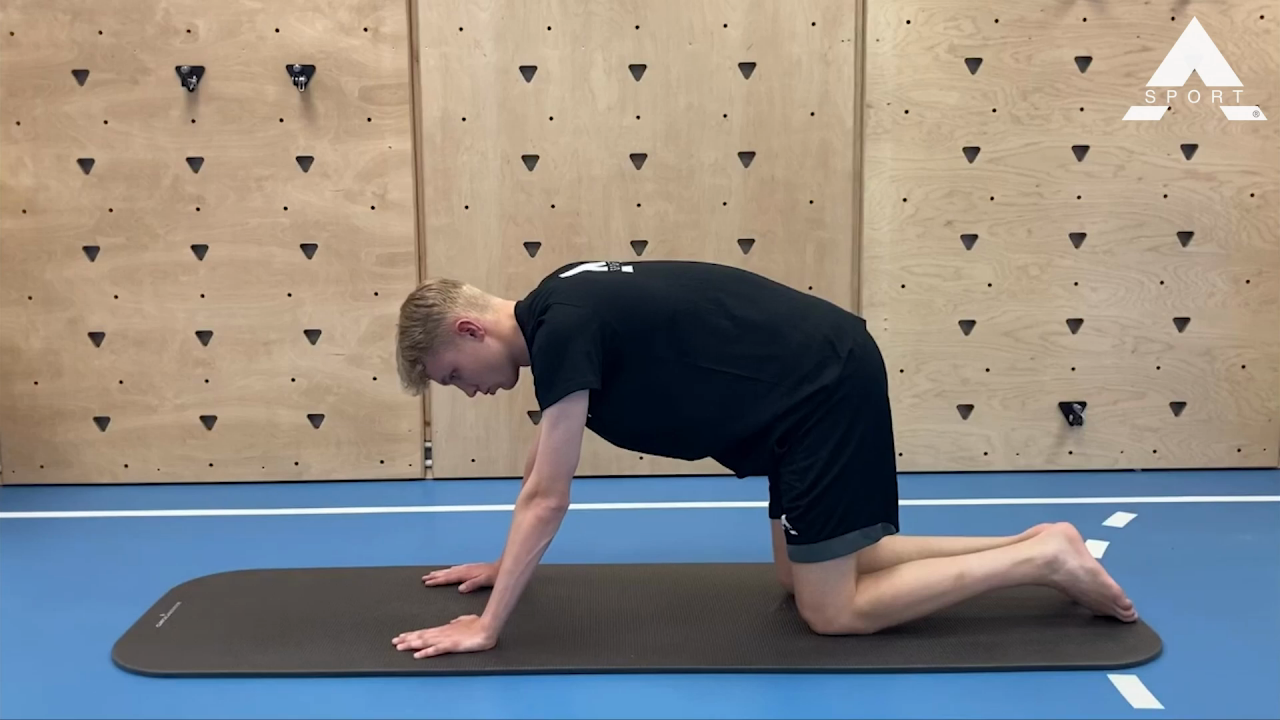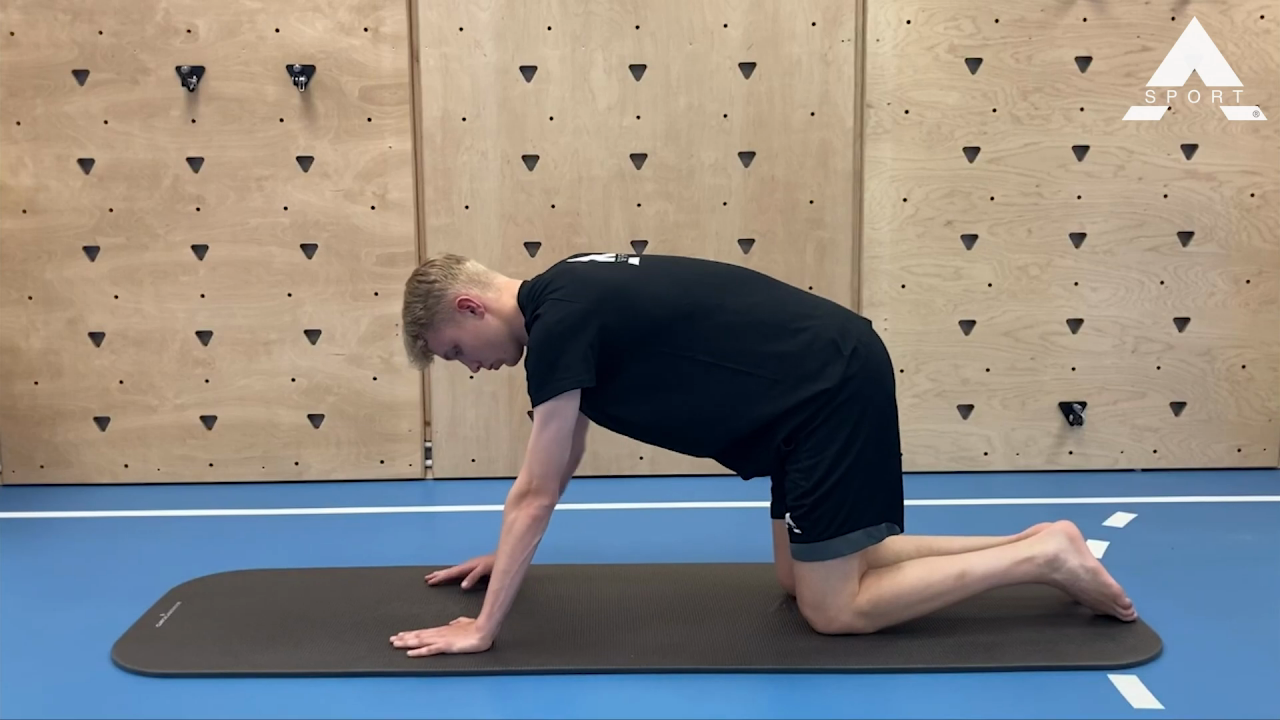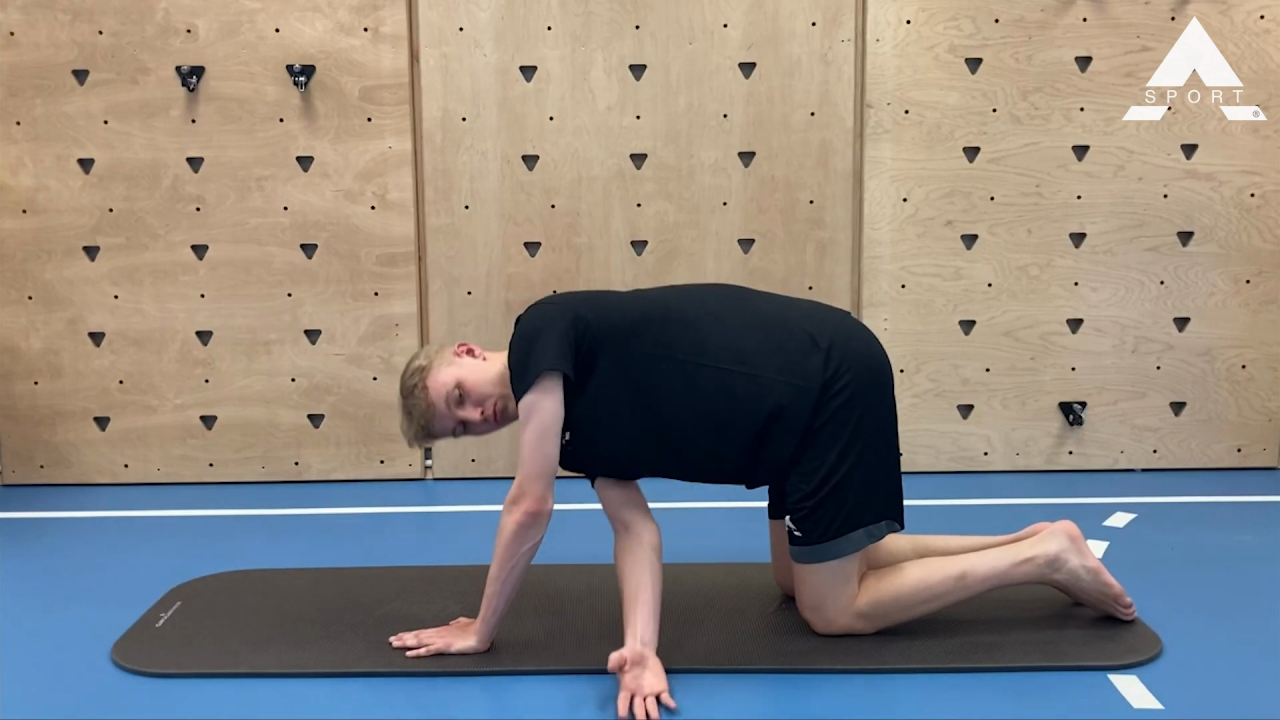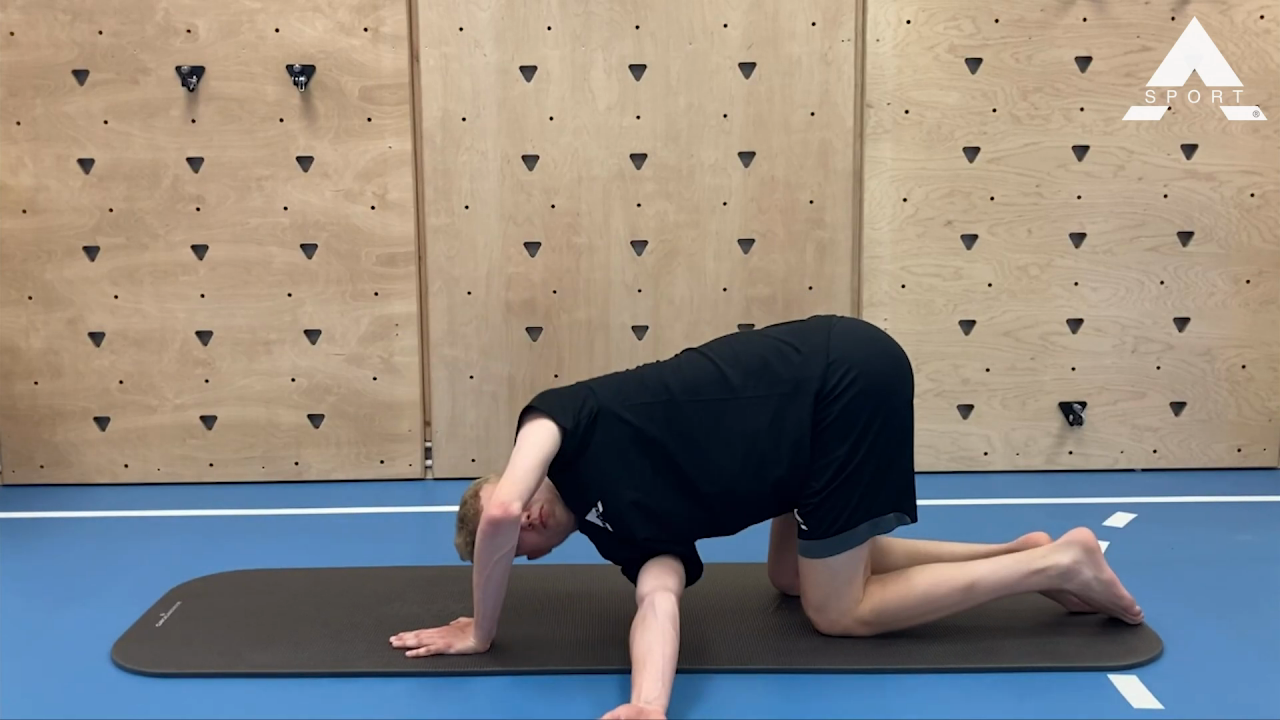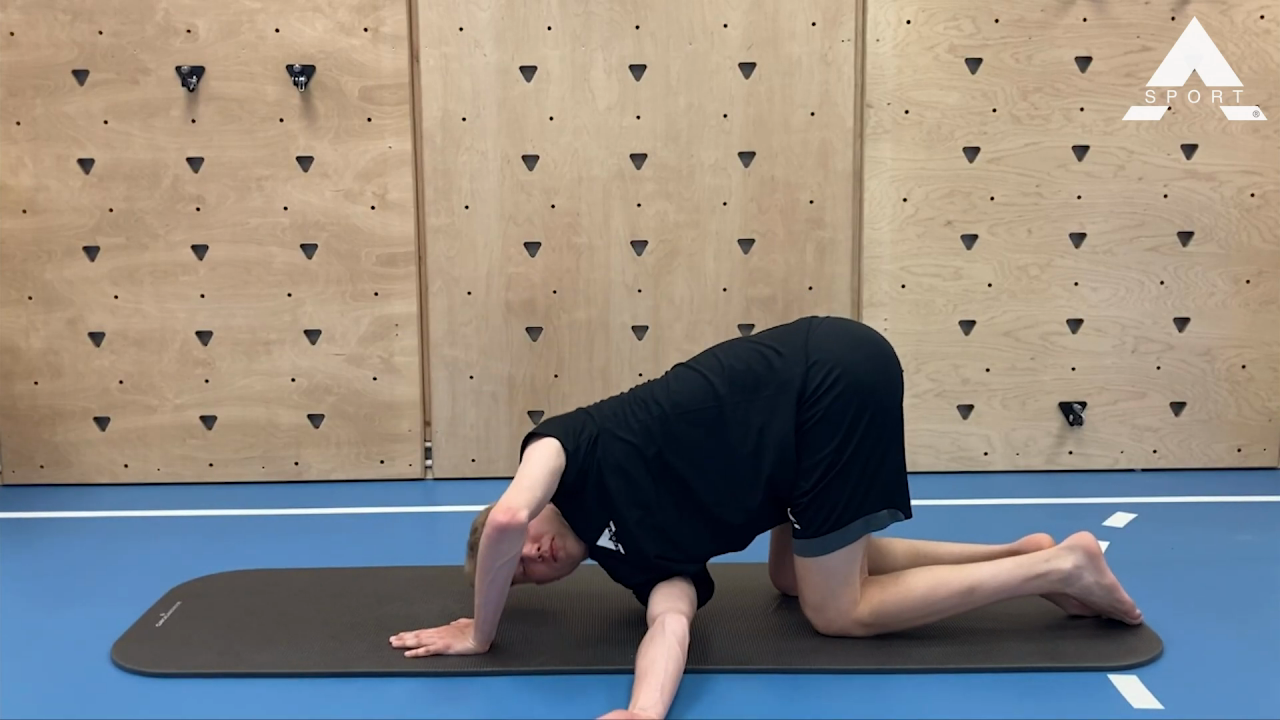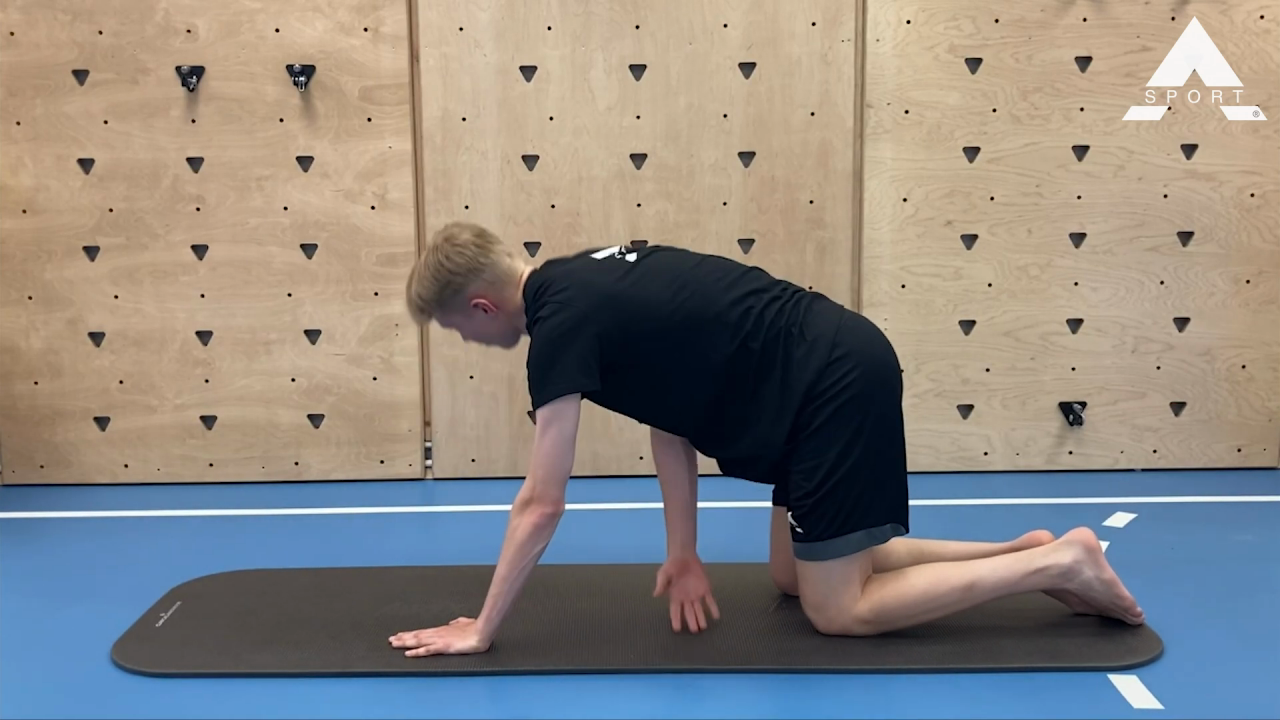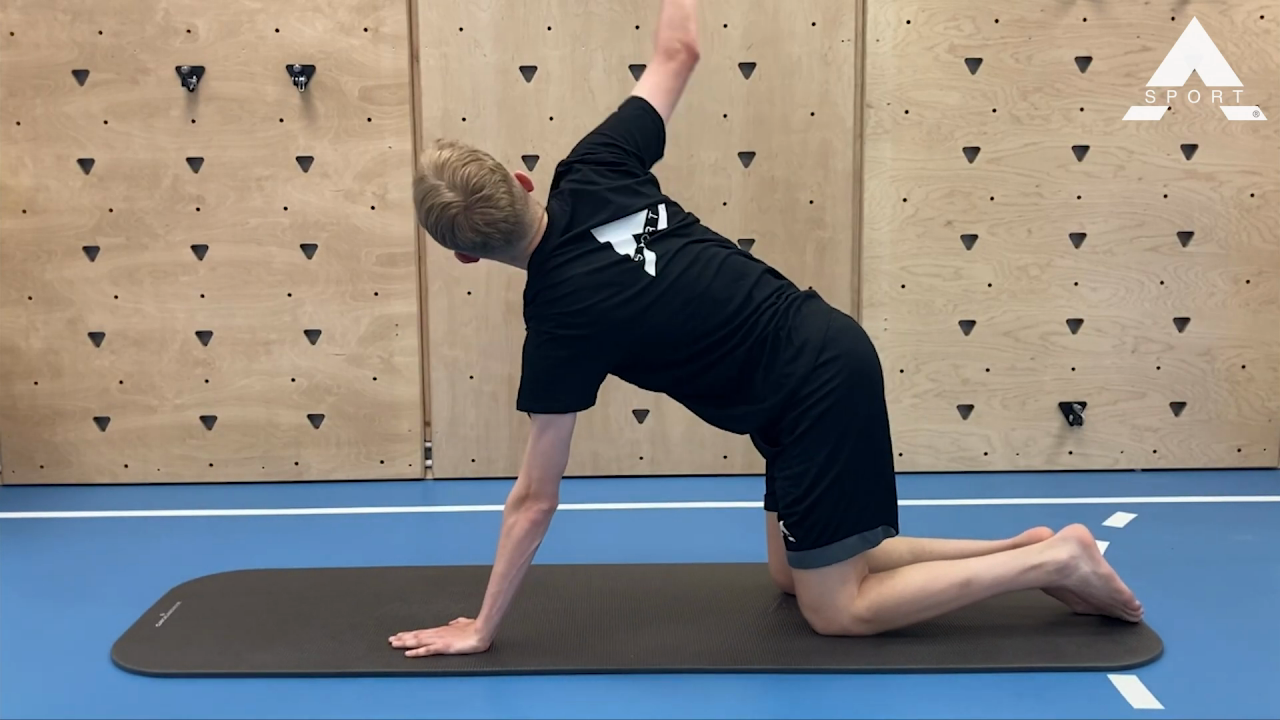
dt=0.7s
person 1, frame 1
left shoulder: (561, 330)
right shoulder: (561, 312)
left elbow: (546, 499)
right elbow: (541, 470)
left wrist: (487, 626)
right wrist: (503, 564)
left hip: (826, 387)
right hip: (822, 376)
left knee: (832, 607)
right knee: (804, 570)
left ankle: (1046, 560)
right ankle: (1032, 542)
person 1, frame 2
left shoulder: (560, 322)
right shoulder: (568, 299)
left elbow: (535, 493)
right elbow: (561, 461)
left wrist: (482, 628)
right wrist: (505, 556)
left hip: (831, 388)
right hip: (827, 375)
left knee: (833, 608)
right knee: (802, 574)
left ankle: (1045, 559)
right ankle: (1034, 542)
person 1, frame 3
left shoulder: (541, 332)
right shoulder: (572, 427)
left elbow: (530, 506)
right elbow: (636, 527)
left wrist: (480, 631)
right wrist: (640, 647)
left hip: (833, 379)
right hip: (822, 381)
left knee: (833, 609)
right knee: (799, 576)
left ankle: (1044, 556)
right ankle: (1024, 543)
person 1, frame 4
left shoulder: (553, 421)
right shoulder: (626, 524)
left elbow: (498, 510)
right elbow: (660, 601)
left wrist: (480, 632)
left hip: (847, 378)
right hip: (839, 379)
left knee: (838, 611)
right knee: (795, 577)
left ankle: (1057, 564)
right ankle: (1019, 553)
person 1, frame 5
left shoulder: (559, 441)
right shoulder: (637, 544)
left elbow: (507, 521)
right elbow: (673, 620)
left wrist: (479, 634)
left hip: (834, 378)
right hip: (834, 374)
left knee: (837, 610)
right knee: (796, 576)
left ankle: (1059, 568)
right ankle: (1023, 553)
person 1, frame 6
left shoulder: (560, 324)
right shoulder: (583, 291)
left elbow: (542, 503)
right elbow: (670, 416)
left wrist: (482, 629)
right wrist: (683, 556)
left hip: (838, 386)
right hip: (840, 363)
left knee: (839, 610)
right knee: (794, 575)
left ankle: (1058, 564)
right ankle: (1026, 551)
person 1, frame 7
left shoulder: (563, 313)
right shoulder: (593, 172)
left elbow: (536, 498)
left wrist: (481, 628)
left hip: (815, 392)
right hip: (825, 355)
left knee: (837, 609)
right knee: (796, 573)
left ankle: (1056, 561)
right ankle: (1025, 547)
